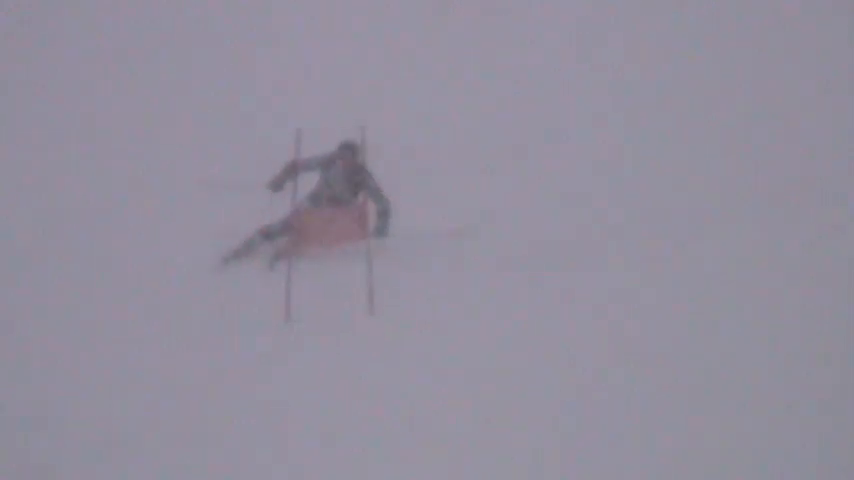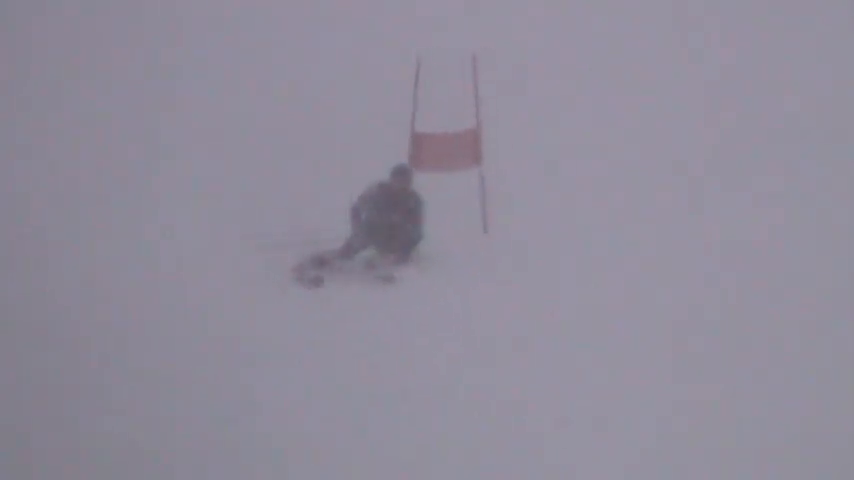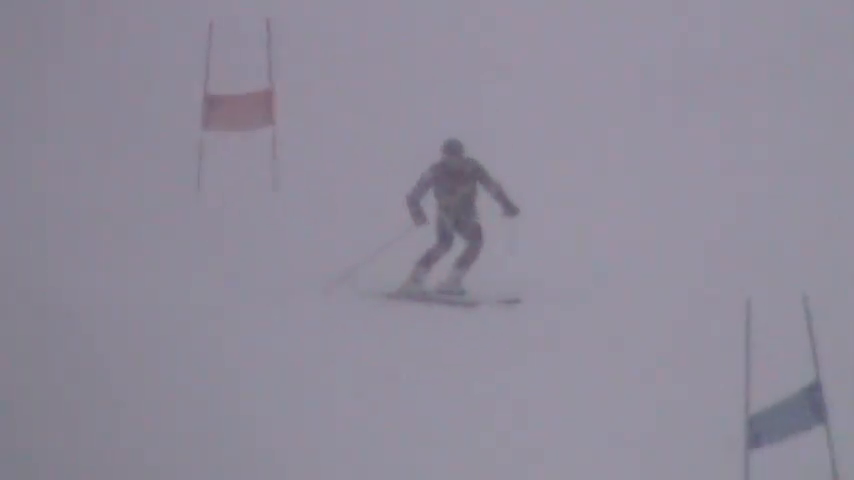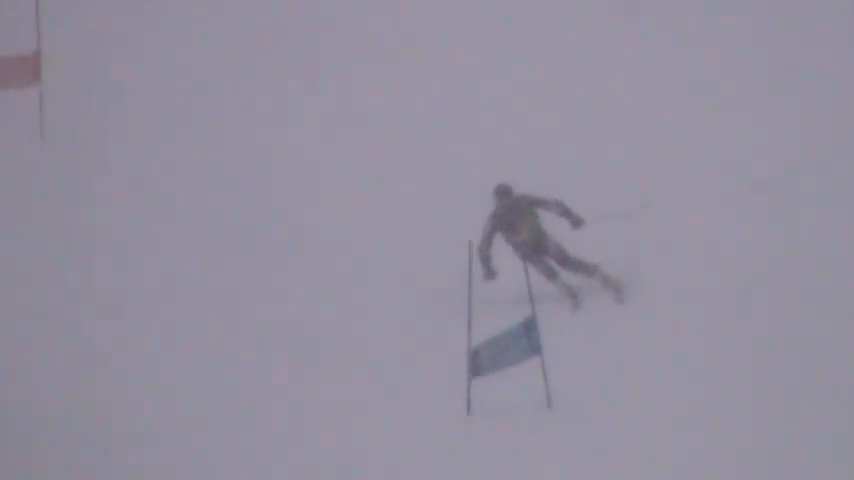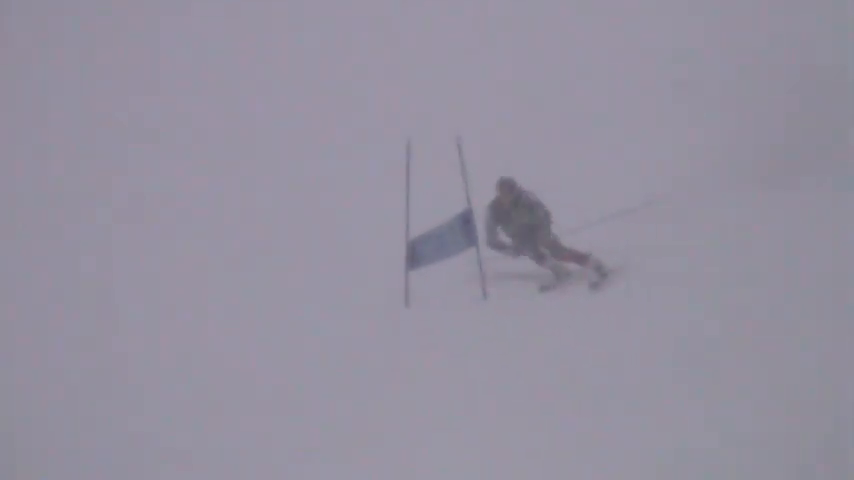
dt=0.5s
person 1, frame 1
left shoulder: (362, 175)
right shoulder: (328, 161)
left elbow: (382, 203)
right elbow: (297, 165)
left wrist: (382, 226)
right wrist: (281, 178)
right hip: (312, 202)
right knee: (281, 228)
person 1, frame 2
left shoulder: (413, 201)
right shoulder: (377, 190)
left elbow: (415, 231)
right elbow: (356, 210)
left wrist: (406, 252)
right wrist: (358, 232)
left hip: (391, 236)
right hip: (368, 233)
right knee: (346, 254)
person 1, frame 3
left shoulder: (471, 166)
right shoulder: (436, 171)
left elbow: (491, 185)
right elbow: (413, 197)
left wrist: (507, 204)
right wrist: (417, 212)
left hip: (467, 215)
right hip: (446, 214)
left knee: (476, 240)
right knee: (444, 245)
left ankle: (451, 284)
right ankle: (414, 281)
person 1, frame 4
left shoulder: (524, 200)
right shoulder: (495, 218)
left elbow: (553, 204)
right elbow: (484, 245)
left wrist: (571, 216)
right wrist: (487, 268)
left hip: (543, 240)
right hip: (526, 250)
left knee: (569, 263)
right knee: (543, 267)
left ankle: (610, 283)
right ankle: (569, 291)
person 1, frame 5
left shoulder: (523, 196)
right shoulder: (494, 210)
left elbow: (544, 213)
right elbow: (491, 240)
left wrist: (546, 231)
right wrist: (509, 250)
left hip: (537, 231)
right hip: (520, 240)
left knee: (557, 251)
right knee: (532, 251)
left ankle: (596, 267)
right ankle: (560, 271)
